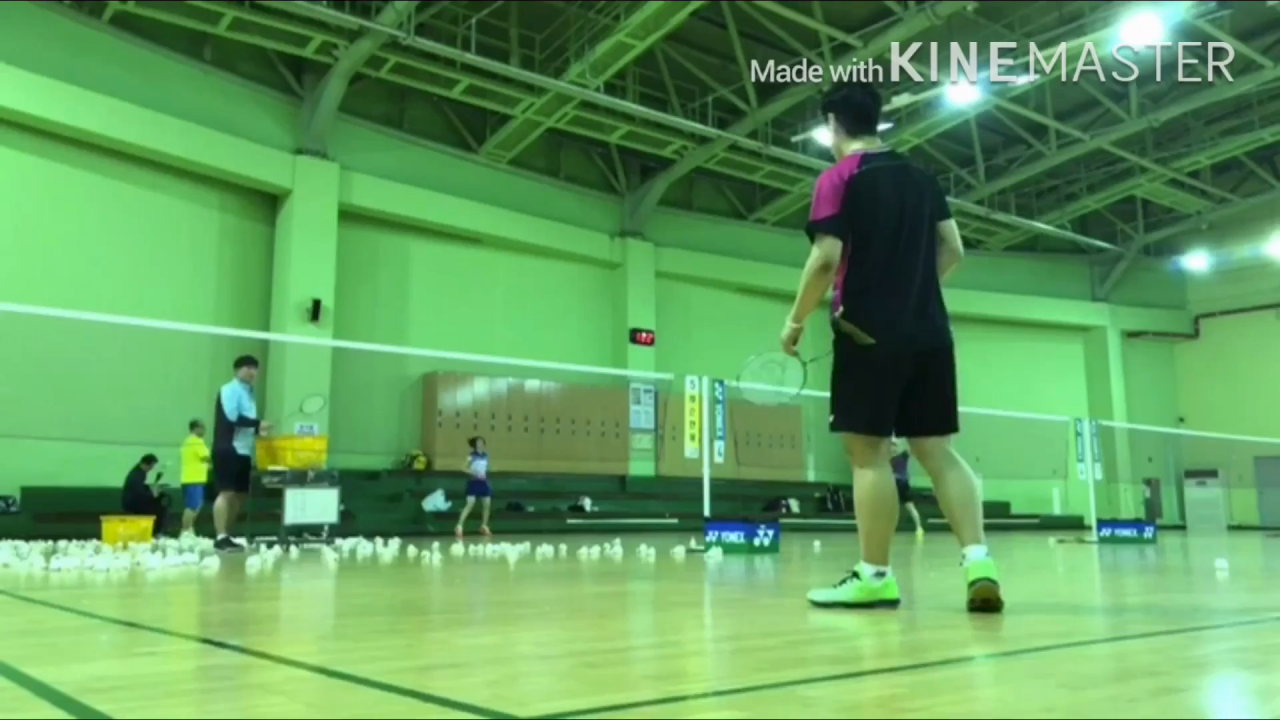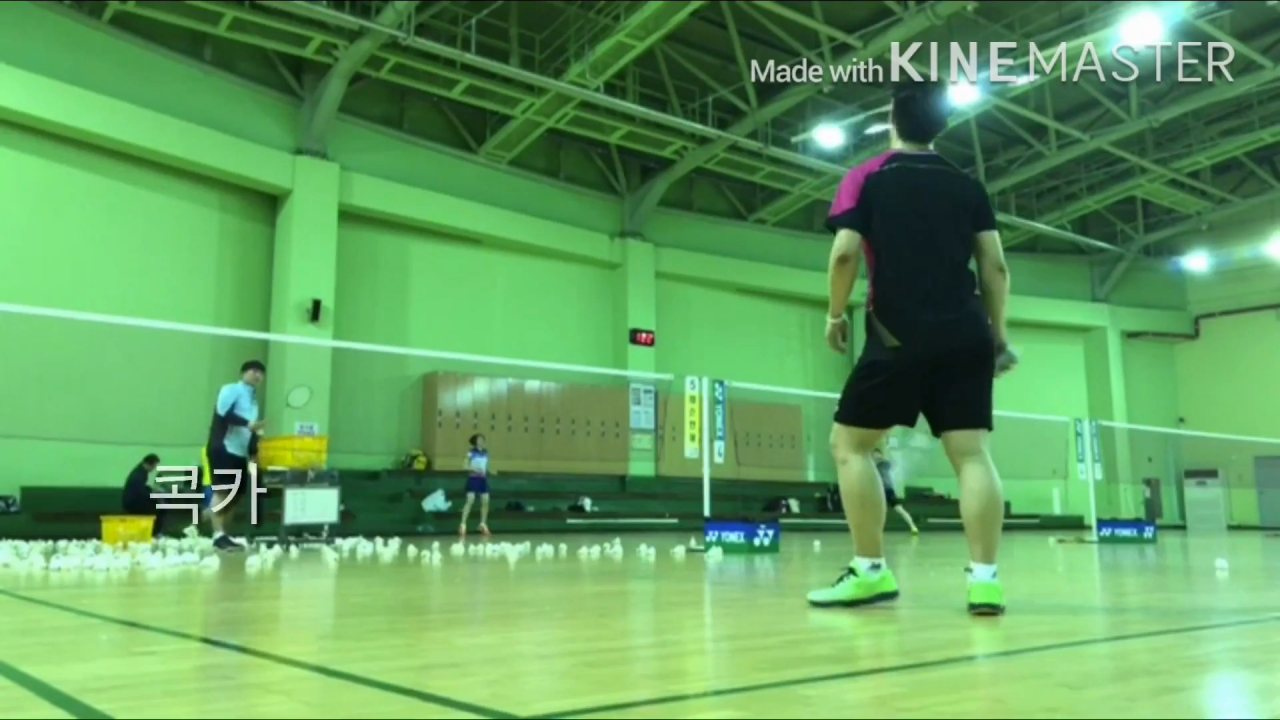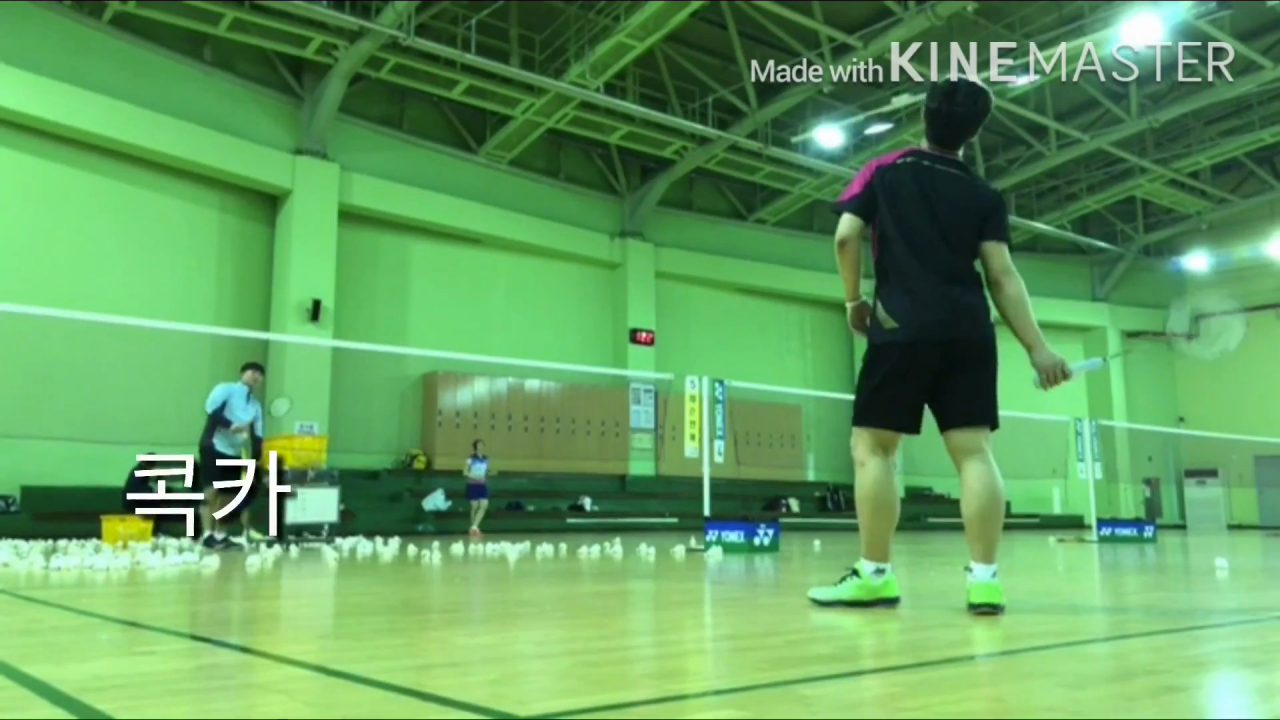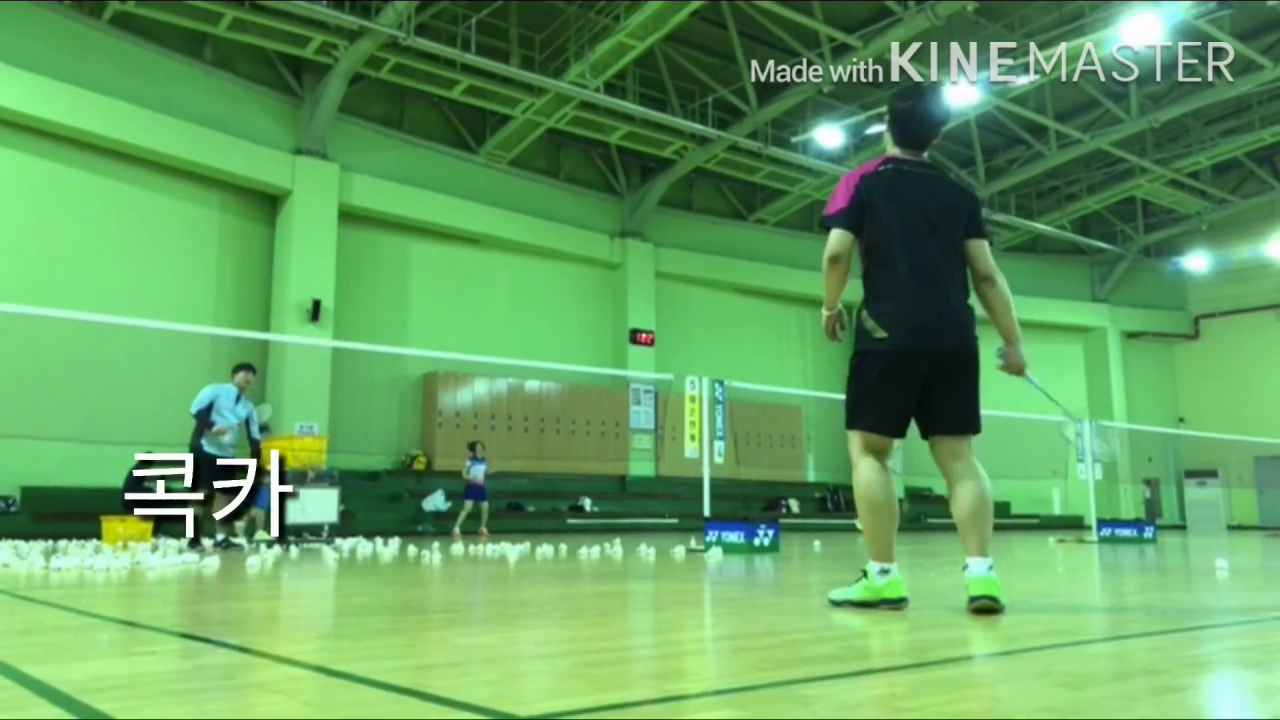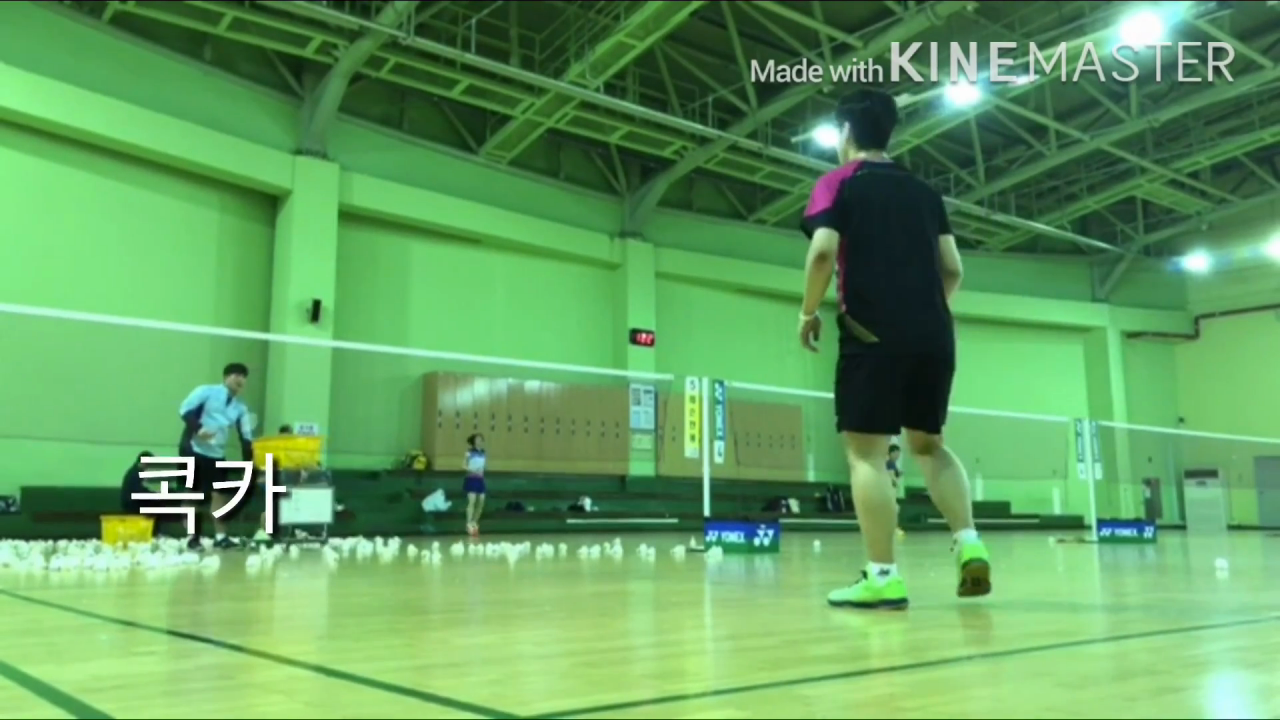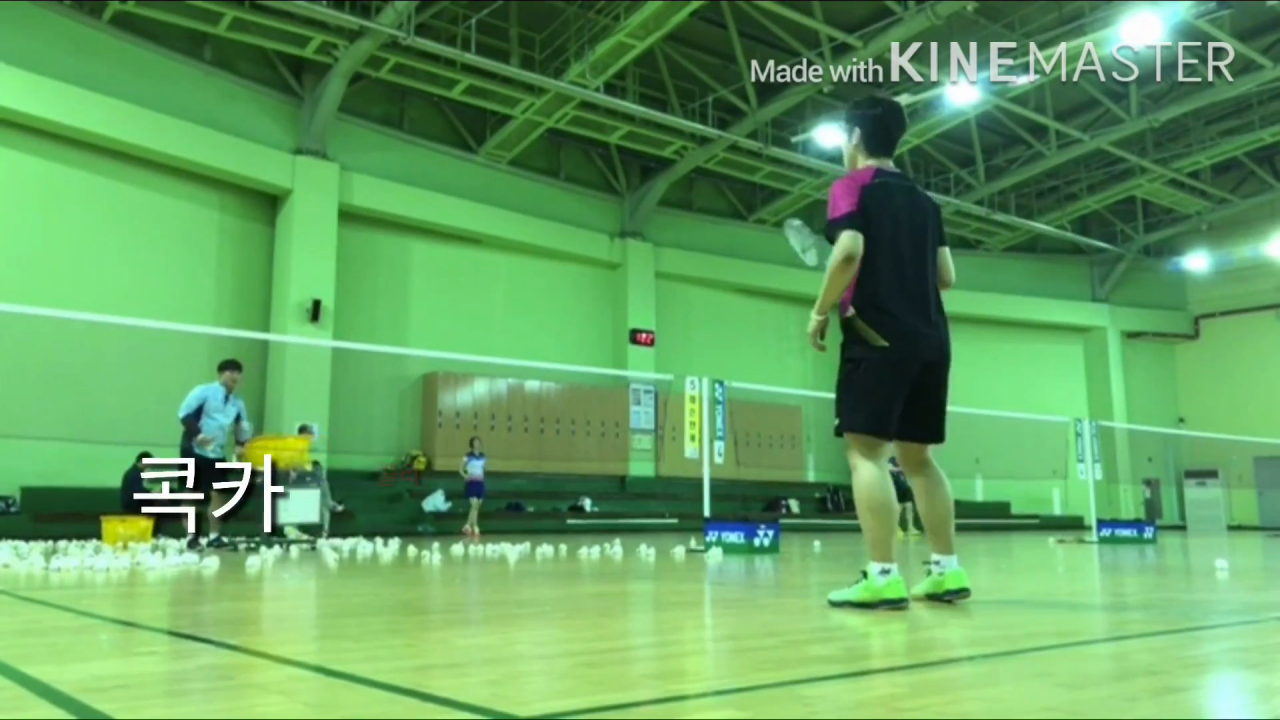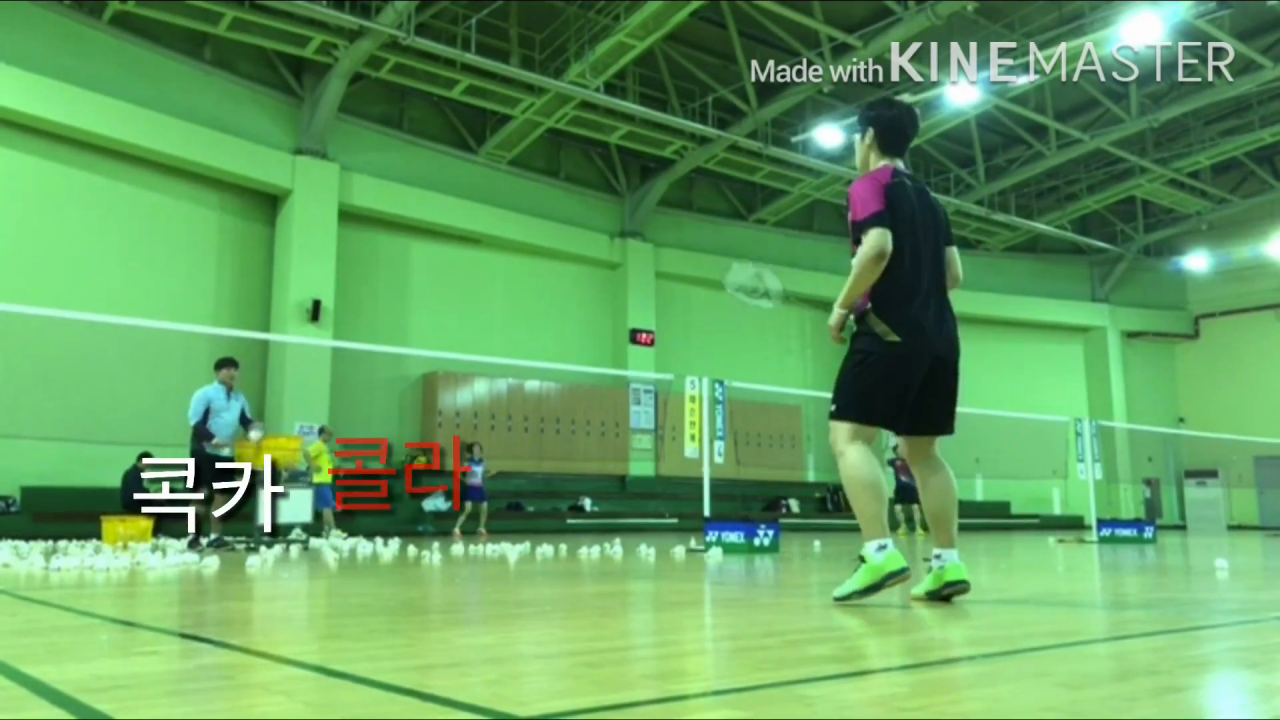
dt=0.3s
person 1, frame 1
left shoulder: (838, 179)
right shoulder: (921, 179)
left elbow: (825, 260)
right elbow: (952, 250)
left wrist: (795, 319)
left hip: (870, 336)
right hip: (929, 334)
left knee: (868, 455)
right knee: (939, 452)
left ankle: (874, 577)
right ankle: (978, 562)
person 1, frame 2
left shoulder: (866, 179)
right shoulder: (968, 187)
left elbow: (846, 253)
right elbow: (995, 267)
left wrist: (836, 314)
right wrist: (998, 332)
left hip: (897, 338)
right hip: (966, 338)
left knee: (850, 444)
right knee: (971, 453)
left ankle: (870, 571)
right ankle: (985, 578)
person 1, frame 3
left shoulder: (882, 174)
right shoulder: (984, 196)
left elbow: (845, 238)
right elbow: (1002, 276)
left wrist: (854, 297)
right wrist: (1037, 348)
left hip: (901, 330)
right hip: (968, 334)
left knee: (871, 448)
right knee: (973, 452)
left ankle: (874, 573)
right ankle: (985, 578)
person 1, frame 4
left shoulder: (862, 182)
right shoulder: (959, 195)
left elbow: (836, 253)
right elbow: (986, 275)
left wrist: (830, 306)
right wrist: (1012, 341)
left hip: (887, 335)
right hip: (953, 338)
left knee: (868, 450)
right knee: (958, 456)
left ankle: (883, 576)
right ankle: (982, 572)
person 1, frame 5
left shoulder: (837, 183)
right shoulder: (925, 191)
left elbow: (823, 252)
right elbow: (952, 268)
left wrist: (809, 312)
left hip: (872, 335)
right hip: (934, 336)
left knee: (865, 452)
right knee: (928, 444)
left ankle: (882, 578)
right ankle: (969, 545)
person 1, frame 6
left shoulder: (852, 187)
right shoulder: (924, 201)
left elbow: (849, 252)
right elbow: (946, 276)
left wrist: (821, 311)
left hip: (876, 340)
right hip: (930, 341)
left knee: (866, 453)
right knee: (917, 457)
left ankle: (882, 576)
right ankle: (948, 569)
person 1, frame 7
left shoulder: (871, 186)
right shoulder: (927, 199)
left elbow: (878, 248)
right elbow: (953, 273)
left wrist: (843, 305)
left hip: (888, 335)
right hip: (940, 338)
left knee: (850, 437)
right knee: (922, 450)
left ankle: (879, 553)
right ankle: (947, 564)
person 2, frame 1
left shoulder: (249, 395)
right shoulder: (229, 390)
right elbow: (232, 417)
left wrist: (258, 428)
right wrist: (258, 424)
left hip: (243, 451)
right hip: (227, 449)
left knee: (238, 494)
right knee: (225, 492)
left ankle: (225, 536)
right ankle: (220, 538)
person 2, frame 2
left shoulder: (254, 401)
right shoulder: (231, 390)
right elbow: (223, 412)
left wrist: (253, 454)
right wrist: (247, 423)
left hip: (240, 453)
right hip: (222, 448)
left knee: (234, 495)
right knee: (220, 492)
left ankle: (223, 535)
right ankle: (218, 536)
person 2, frame 3
left shoulder: (255, 405)
right shoulder: (226, 389)
left elbow: (257, 435)
right elbow: (211, 408)
left wrist: (256, 460)
right wrist: (230, 425)
left hip: (235, 453)
right hip: (214, 447)
left knee: (227, 494)
right knee: (210, 491)
left ankle: (220, 535)
right ankle: (207, 535)
person 2, frame 4
left shoulder: (248, 406)
right shoulder: (215, 390)
left elbow: (254, 436)
right elbow: (196, 409)
left wrist: (257, 462)
right wrist: (211, 426)
left hip: (227, 454)
right hip: (204, 448)
left knee: (225, 494)
right knee: (200, 492)
left ankle: (221, 537)
right ankle: (194, 536)
person 2, frame 5
left shoulder: (240, 407)
right shoulder: (206, 391)
left elbow: (246, 437)
right elbow: (185, 410)
right wrist: (198, 429)
left hip: (217, 455)
right hip: (193, 450)
left knee: (220, 494)
left ankle: (221, 537)
right ankle: (193, 537)
person 2, frame 6
left shoulder: (238, 403)
right shoulder: (203, 392)
left elbow: (242, 430)
right elbow: (184, 413)
left wrist: (240, 444)
right wrist: (197, 434)
left hip: (218, 455)
right hip: (194, 451)
left knee: (219, 494)
left ankle: (214, 536)
right ankle: (192, 537)
person 2, frame 7
left shoulder: (239, 398)
right shoulder: (204, 394)
left elbow: (246, 419)
right elbow: (195, 421)
left wrist: (252, 428)
right wrist: (211, 438)
left hip: (226, 454)
right hip: (205, 451)
left knee: (222, 496)
right knee: (203, 493)
left ankle: (215, 536)
right ankle: (194, 537)
